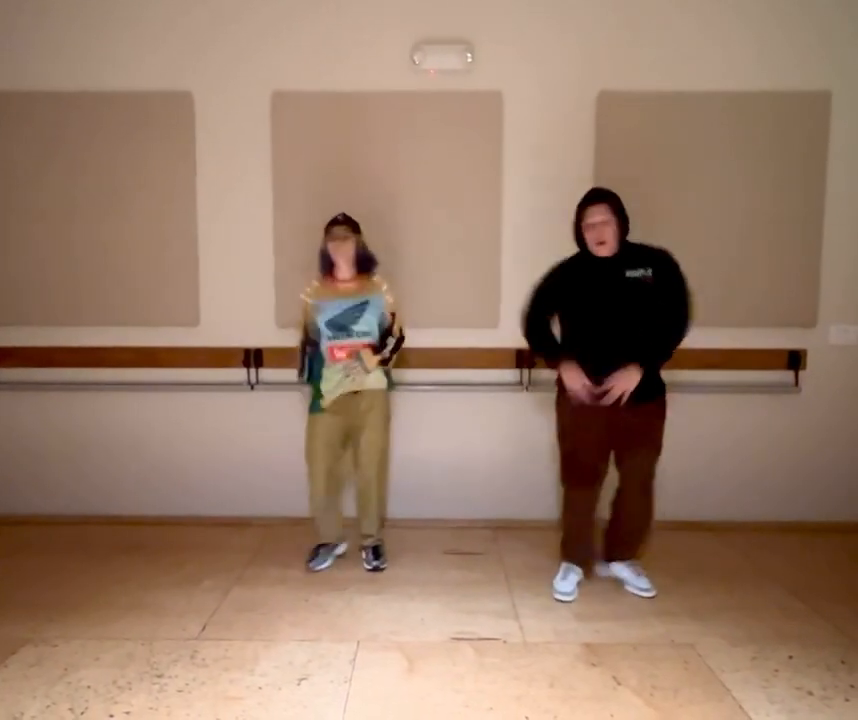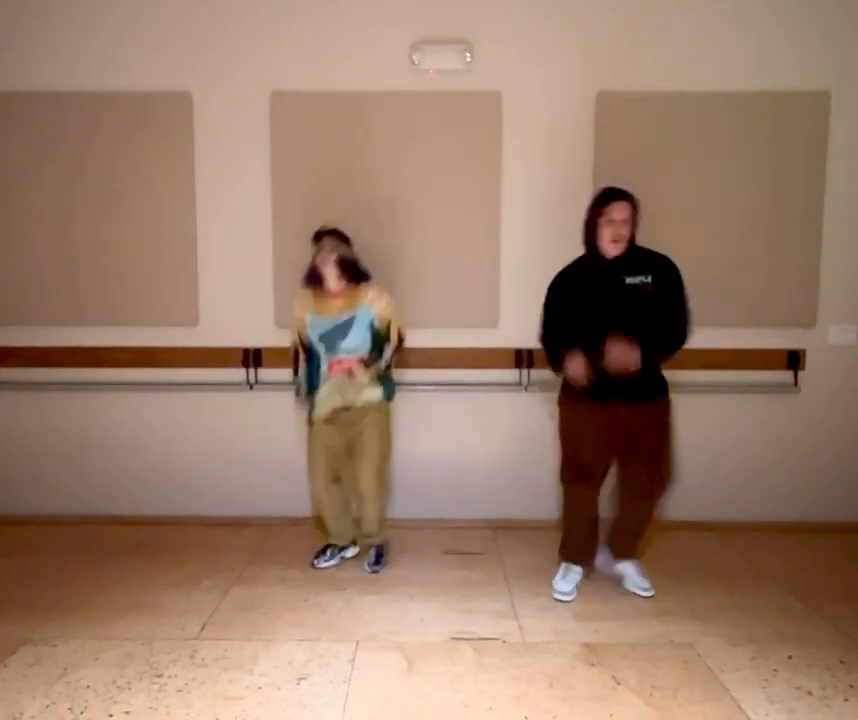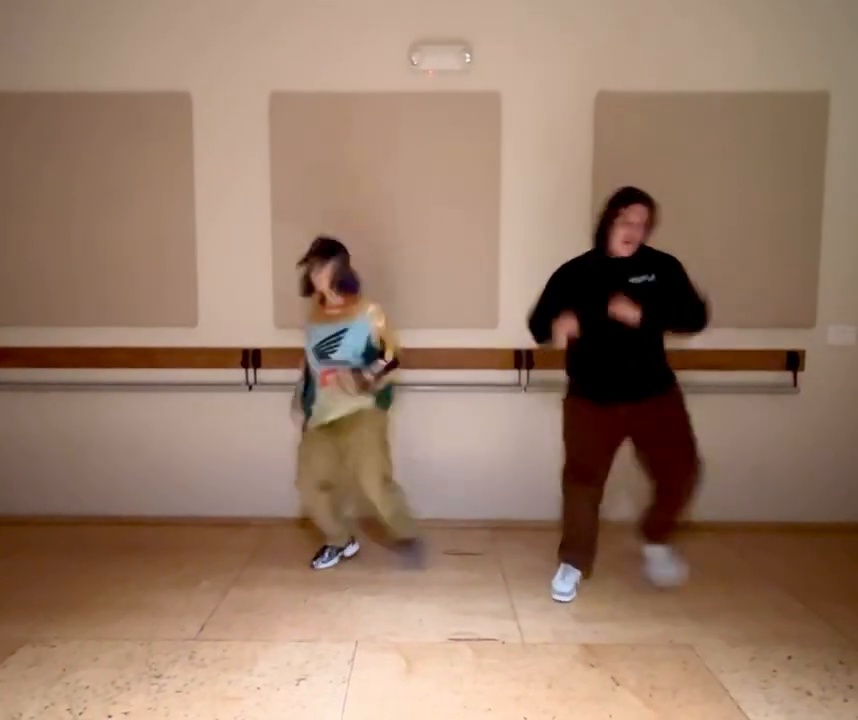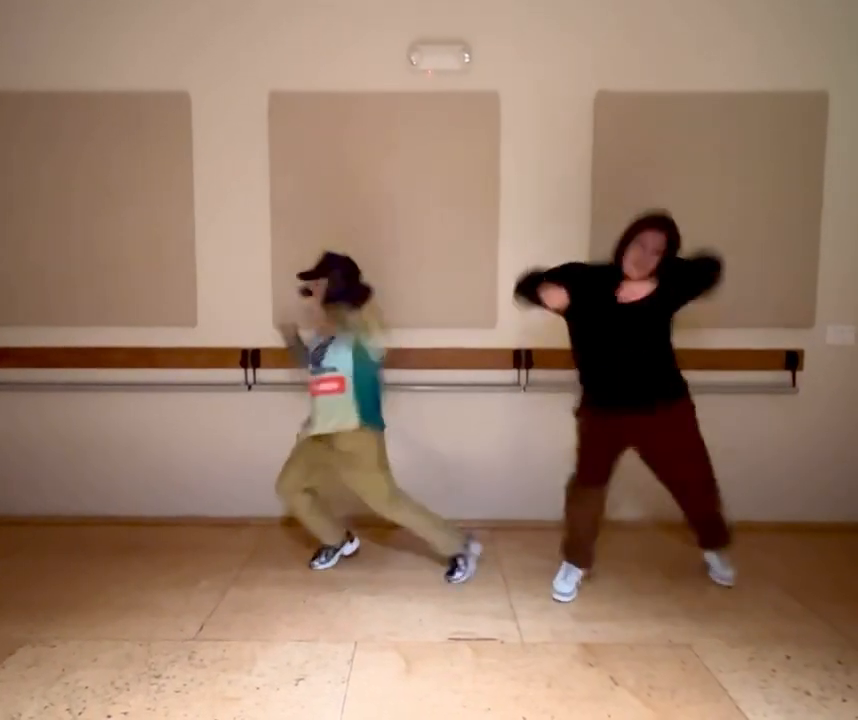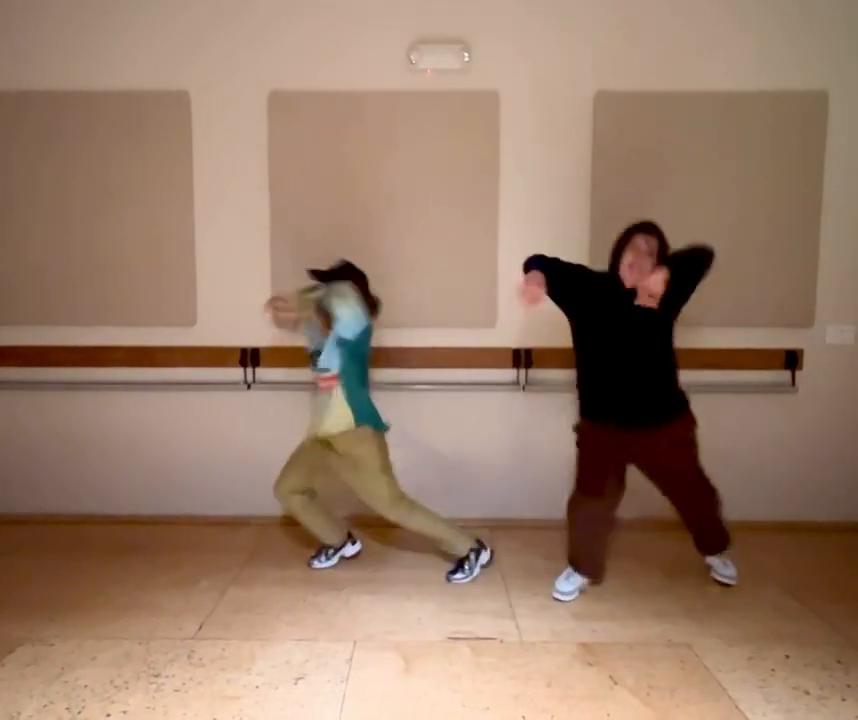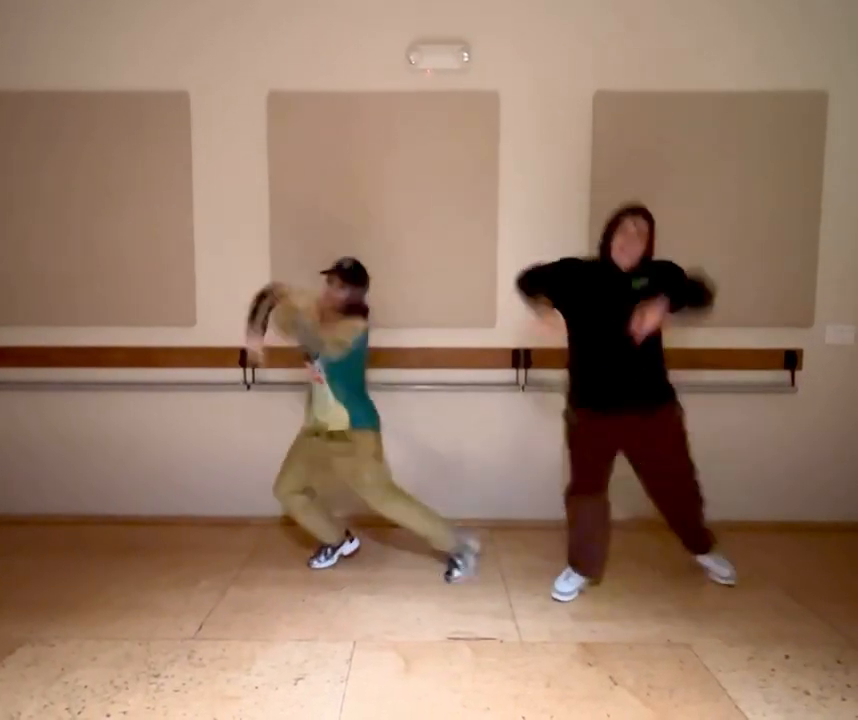
dt=0.1s
person 1, frame 1
left shoulder: (655, 264)
right shoulder: (568, 275)
left elbow: (675, 322)
right elbow: (535, 323)
left wrist: (639, 367)
right wrist: (562, 365)
left hip: (642, 396)
right hip: (584, 397)
left knee: (637, 482)
right knee: (581, 481)
left ankle: (620, 558)
right ankle: (574, 563)
person 1, frame 2
left shoulder: (657, 269)
right shoulder: (571, 278)
left elbow: (675, 331)
right elbow: (553, 336)
left wrist: (640, 353)
right wrist: (567, 357)
left hip: (646, 398)
right hip: (586, 399)
left knee: (649, 479)
right knee: (581, 480)
left ankle: (620, 554)
right ankle: (574, 562)
person 1, frame 3
left shoulder: (662, 268)
right shoulder: (573, 274)
left elbow: (695, 317)
right elbow: (538, 325)
left wrist: (641, 313)
right wrist: (558, 324)
left hip: (654, 395)
right hip: (591, 398)
left knee: (680, 470)
right knee: (582, 479)
left ankle: (656, 540)
right ankle: (573, 563)
person 1, frame 4
left shoulder: (664, 284)
right shoulder: (586, 281)
left elbow: (708, 269)
right elbow: (527, 285)
left wrist: (653, 284)
right wrist: (546, 293)
left hip: (663, 407)
right hip: (603, 408)
left knee: (694, 480)
right knee: (588, 484)
left ankle: (714, 547)
right ankle: (574, 563)
person 1, frame 5
left shoulder: (663, 291)
right shoulder: (586, 286)
left elbow: (701, 257)
right elbow: (541, 263)
left wrist: (665, 275)
right wrist: (536, 275)
left hip: (664, 423)
right hip: (603, 424)
left knee: (694, 491)
right knee: (592, 496)
left ankle: (716, 550)
right ankle: (581, 569)
person 1, frame 6
left shoulder: (660, 277)
right shoulder: (577, 275)
left elbow: (698, 293)
right elbow: (531, 279)
left wrist: (663, 304)
right wrist: (540, 299)
left hip: (652, 408)
right hip: (592, 409)
left knee: (676, 482)
right knee: (587, 489)
left ankle: (703, 548)
right ankle: (582, 567)
person 2, frame 1
left shoulder: (377, 287)
right shoulder: (315, 290)
left elbow: (396, 336)
right elbow: (307, 339)
left wrist: (372, 358)
right wrist: (307, 377)
left hip: (370, 392)
right hip: (327, 393)
left knee: (371, 468)
right knee: (321, 467)
left ankle: (372, 541)
right ankle: (330, 539)
person 2, frame 2
left shoulder: (371, 297)
right shoulder: (306, 305)
left elbow: (394, 340)
left wrist: (370, 367)
right wrist: (304, 388)
left hip: (367, 403)
right hip: (326, 405)
left knee: (370, 476)
right knee: (323, 476)
left ankle: (374, 541)
right ankle: (343, 540)
person 2, frame 3
left shoulder: (367, 312)
right shoulder: (313, 315)
left elbow: (391, 361)
left wrist: (363, 380)
right wrist: (301, 400)
left hip: (363, 411)
right hip: (323, 415)
left knee: (374, 482)
right knee: (310, 483)
left ankle: (405, 537)
right ankle: (340, 541)
person 2, frame 4
left shoulder: (360, 321)
right shoulder: (323, 326)
left elbow: (373, 350)
right wrist: (295, 343)
left hip: (355, 431)
right hip: (319, 431)
left knee: (385, 498)
right knee: (290, 486)
left ankle: (458, 548)
right ankle: (338, 540)
person 2, frame 5
left shoulder: (353, 321)
right shoulder: (323, 322)
left elbow: (343, 291)
left wrist: (306, 302)
right wrist: (288, 310)
left hip: (356, 434)
right hip: (323, 434)
left knee: (390, 502)
right knee: (287, 489)
left ankle: (470, 550)
right ankle: (339, 541)
person 2, frame 6
left shoulder: (353, 324)
right shoulder: (317, 315)
left elbow: (329, 344)
right elbow: (273, 296)
right wrist: (255, 331)
left hip: (356, 428)
right hip: (318, 426)
left knee: (383, 496)
right knee: (287, 489)
left ankle: (455, 544)
right ankle: (338, 540)
